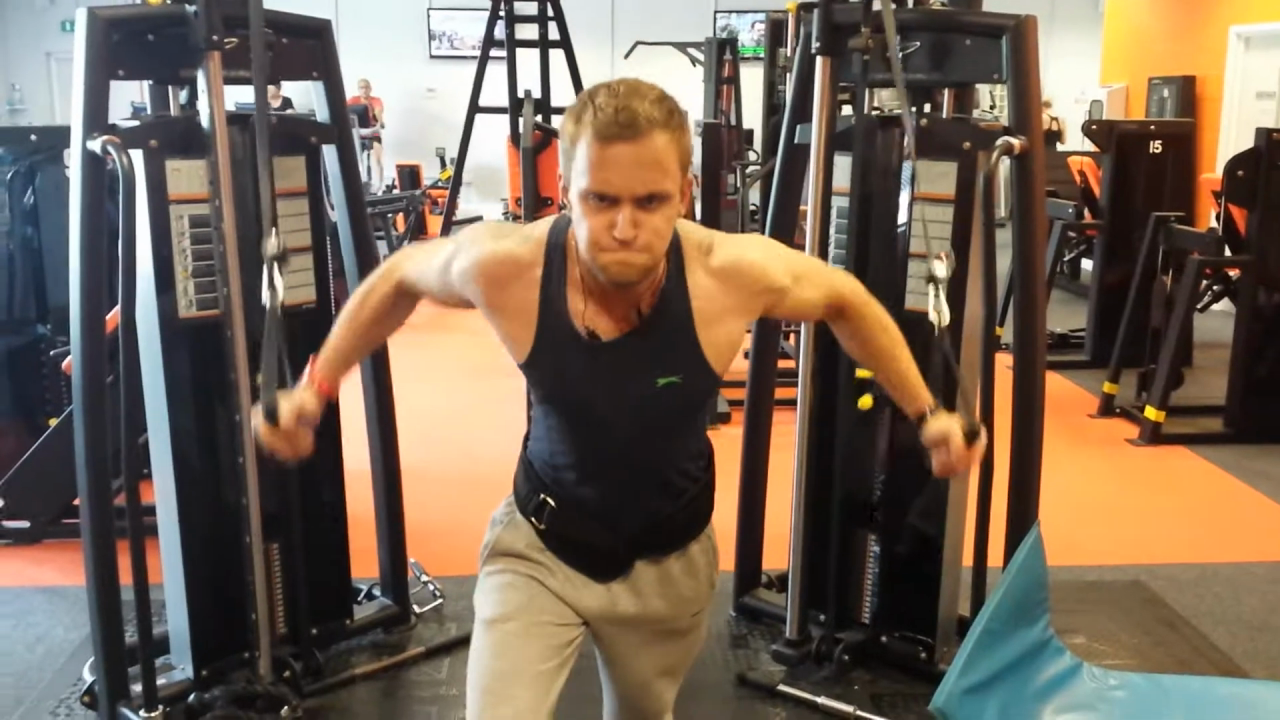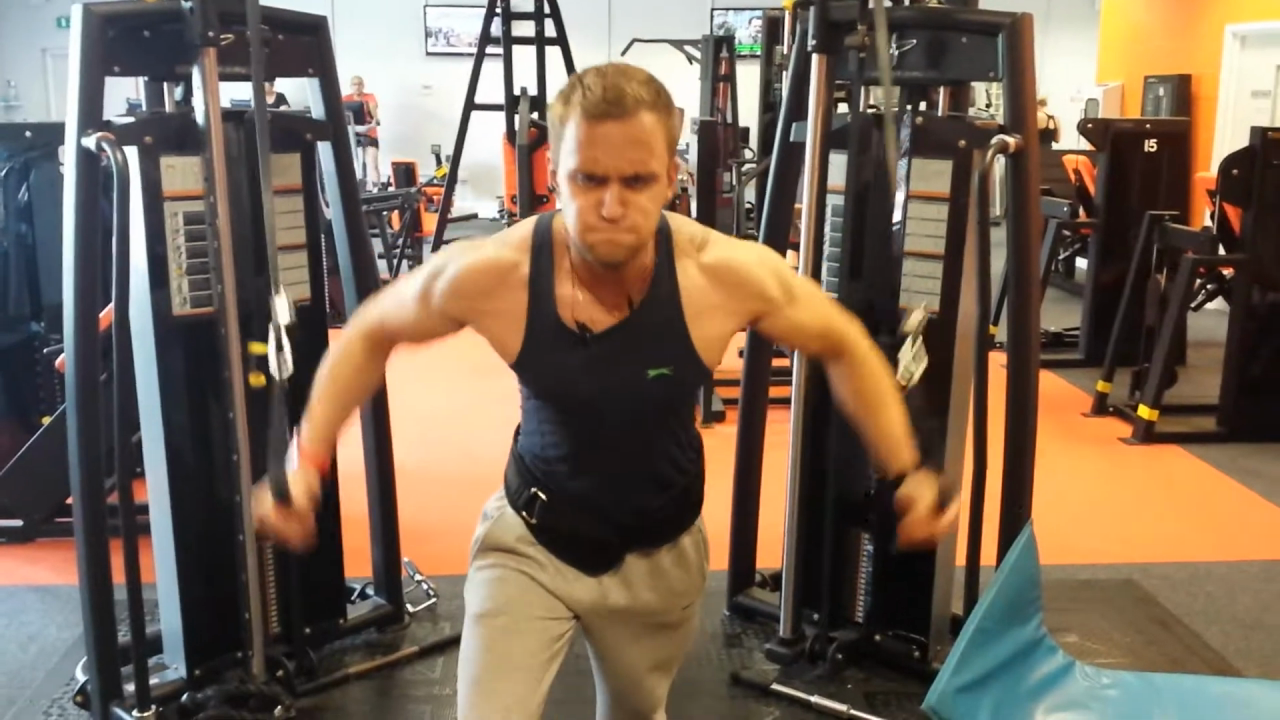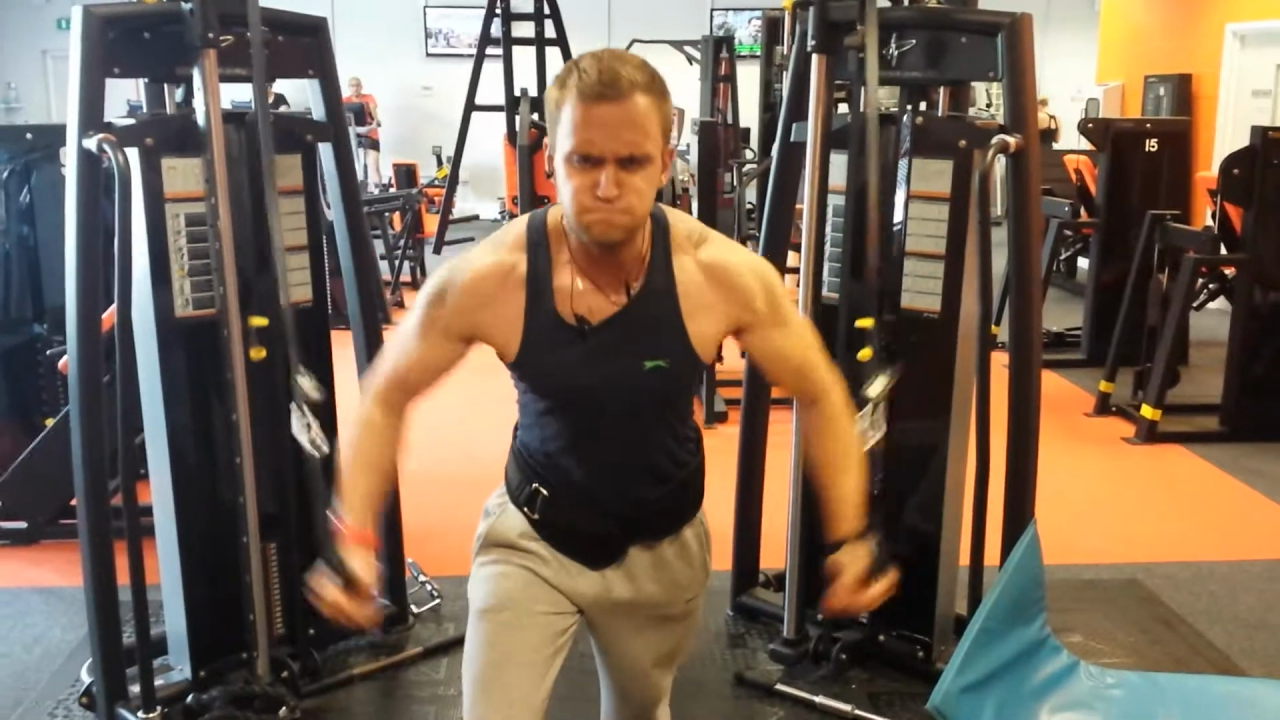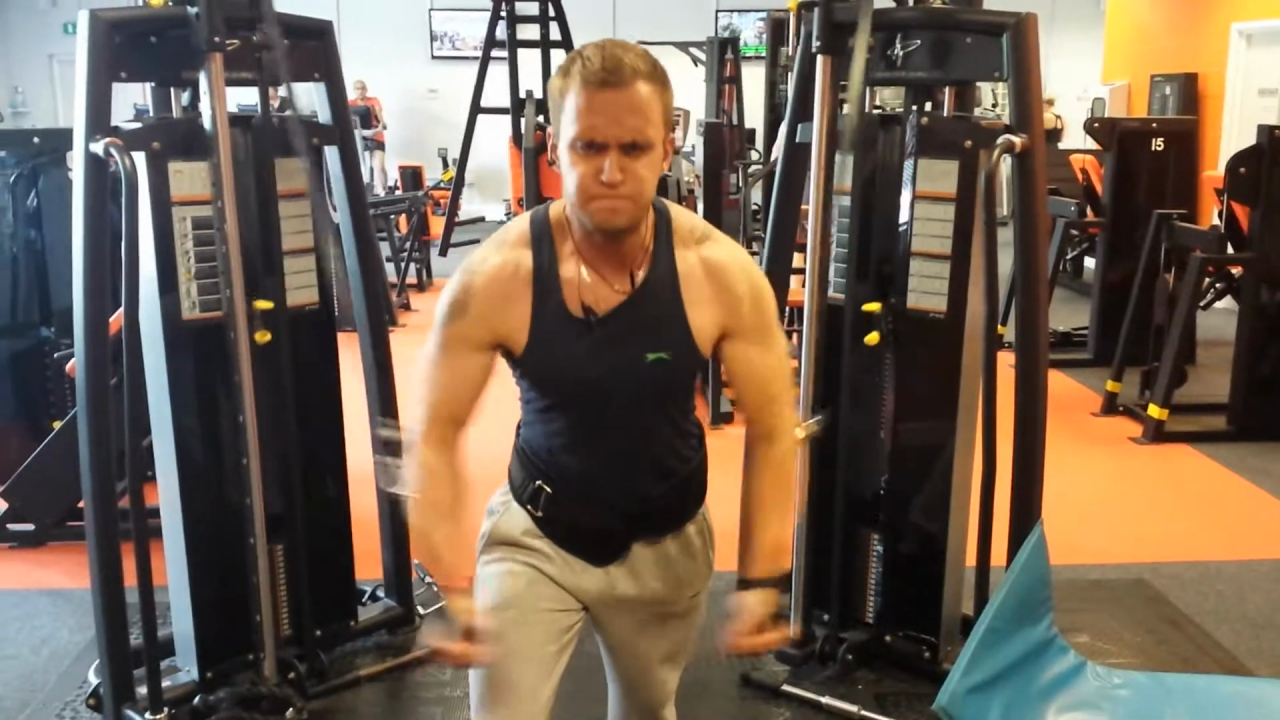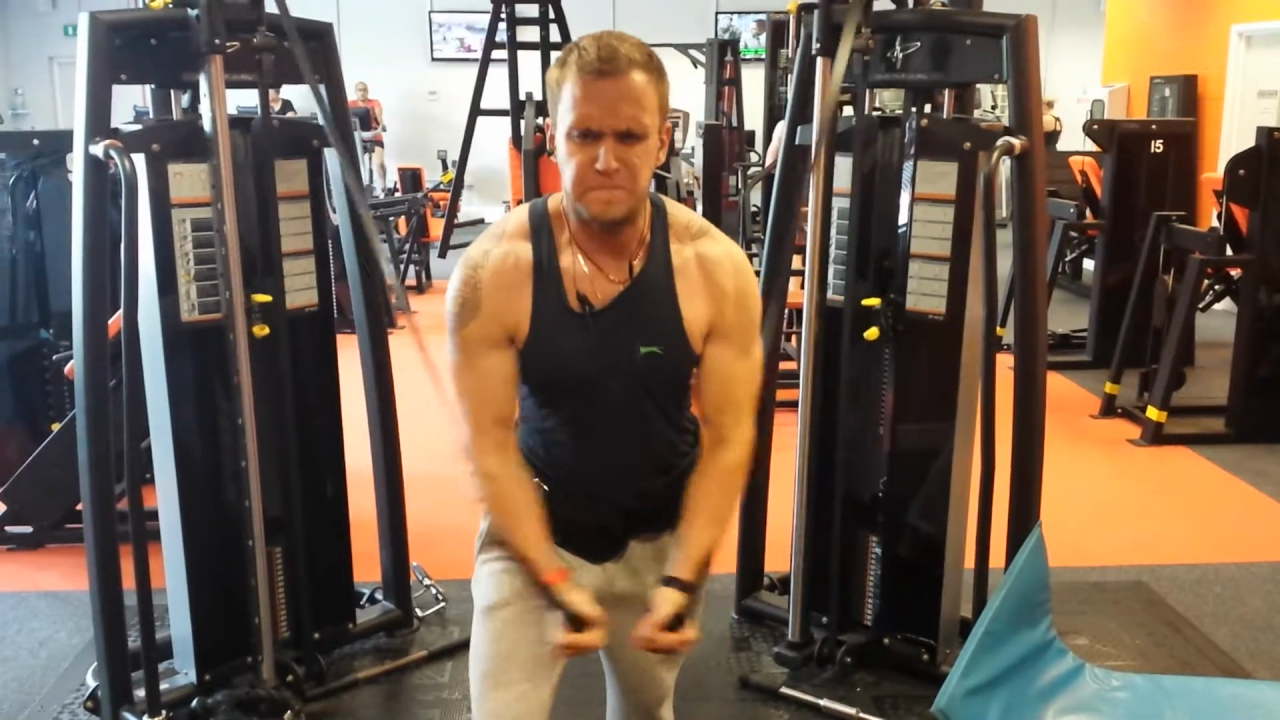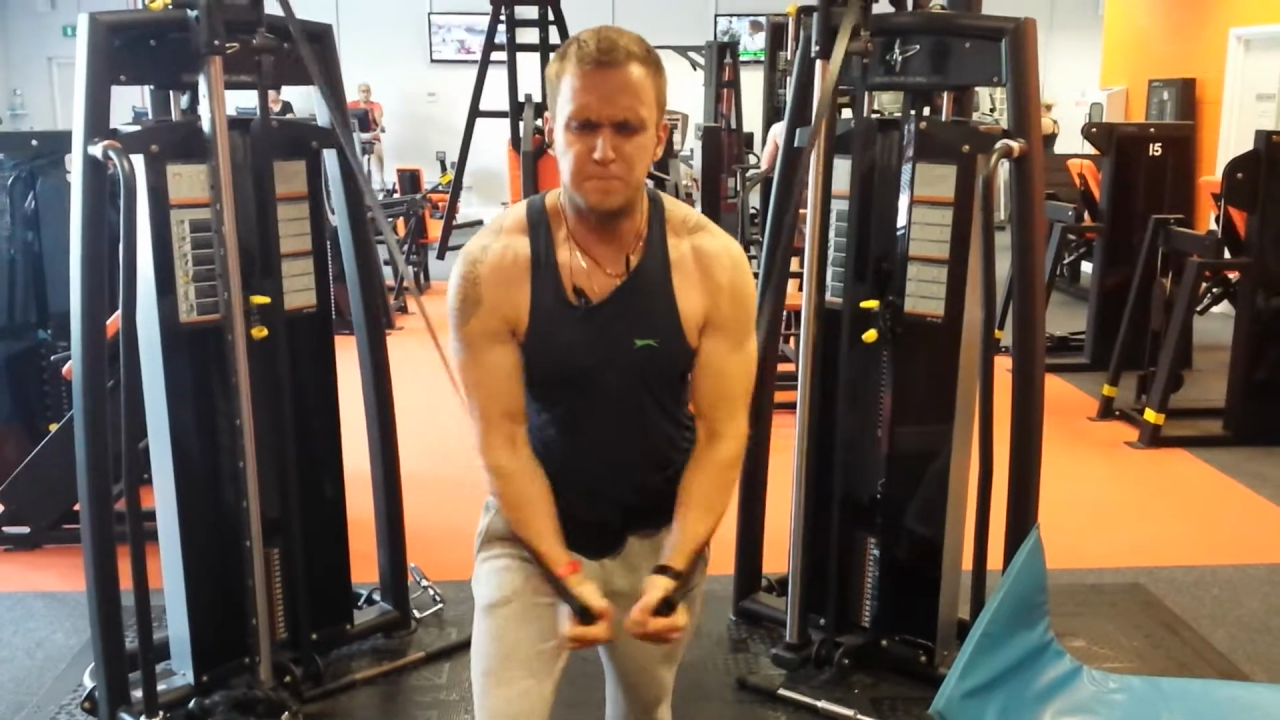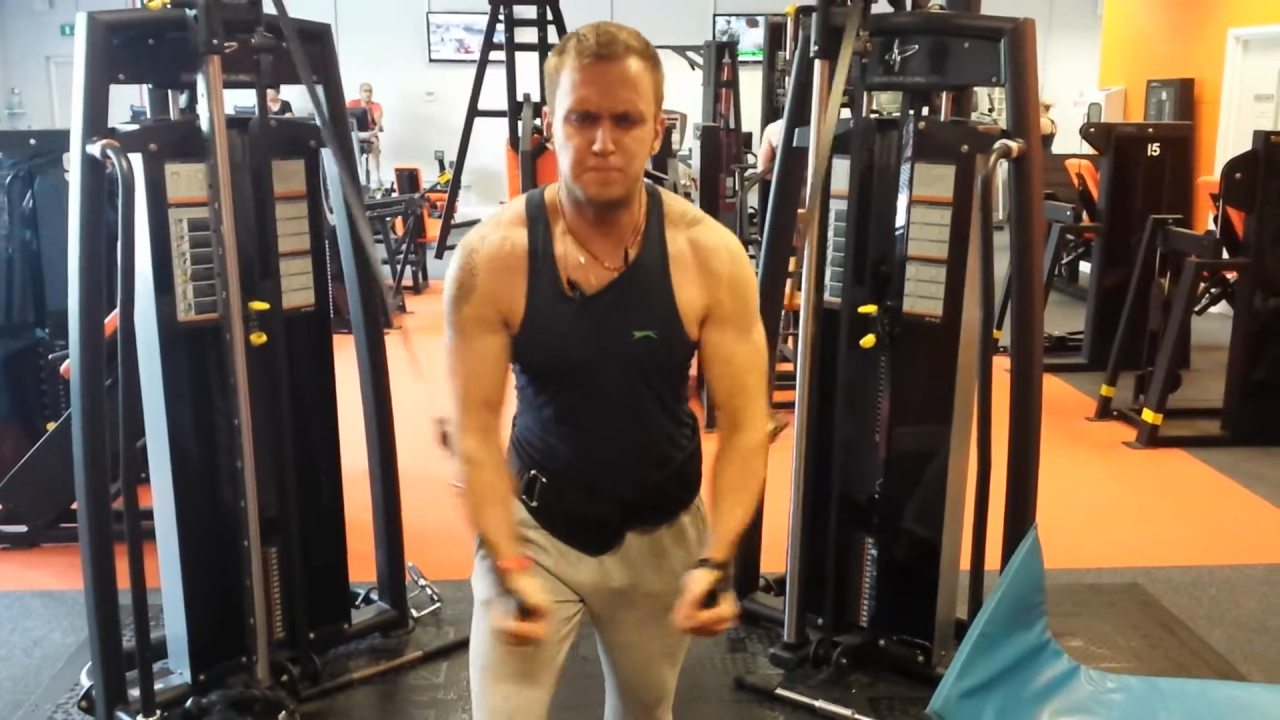
dt=0.1s
person 1, frame 1
left shoulder: (736, 273)
right shoulder: (507, 266)
left elbow: (846, 298)
right elbow: (405, 272)
left wrist: (926, 409)
right wrist: (316, 381)
left hip: (671, 556)
right hip: (539, 544)
person 1, frame 2
left shoulder: (726, 273)
right shoulder: (492, 272)
left elbow: (842, 345)
right elbow: (372, 332)
left wrist: (907, 474)
right wrist: (309, 464)
left hip: (661, 549)
right hip: (530, 538)
person 1, frame 3
left shoulder: (725, 275)
right shoulder: (485, 277)
left elbow: (818, 394)
right elbow: (385, 394)
left wrist: (850, 538)
right wrist: (355, 541)
left hip: (662, 543)
right hip: (533, 533)
person 1, frame 4
left shoulder: (722, 273)
right shoulder: (494, 277)
left elbow: (771, 436)
right elbow: (436, 438)
left wrist: (761, 580)
right wrist: (457, 592)
left hip: (666, 540)
right hip: (536, 532)
person 1, frame 5
left shoulder: (716, 268)
right shoulder: (492, 270)
left elbow: (728, 441)
right elbow: (491, 445)
left wrist: (682, 583)
right wrist: (556, 585)
left hip: (662, 533)
right hip: (535, 528)
person 1, frame 6
left shoulder: (712, 262)
right shoulder: (492, 265)
left elbow: (722, 436)
right elbow: (500, 440)
left wrist: (674, 572)
right wrist: (565, 576)
left hip: (659, 529)
right hip: (535, 524)
person 1, frame 7
left shoulder: (709, 255)
right shoulder: (492, 256)
left elbow: (745, 426)
right elbow: (474, 432)
left wrist: (714, 565)
right wrist: (510, 571)
left hip: (660, 529)
right hip: (534, 523)
